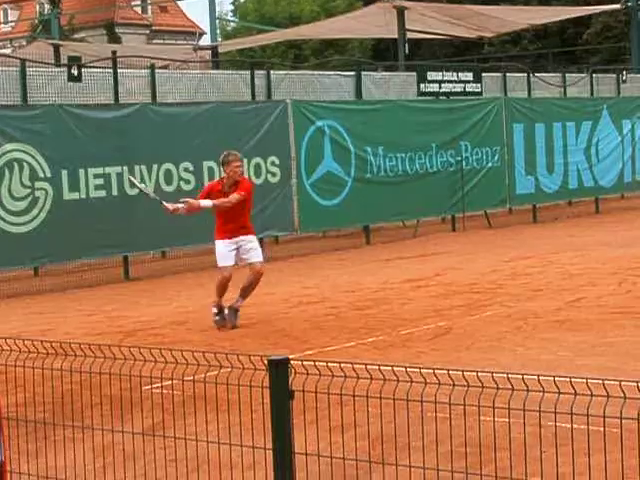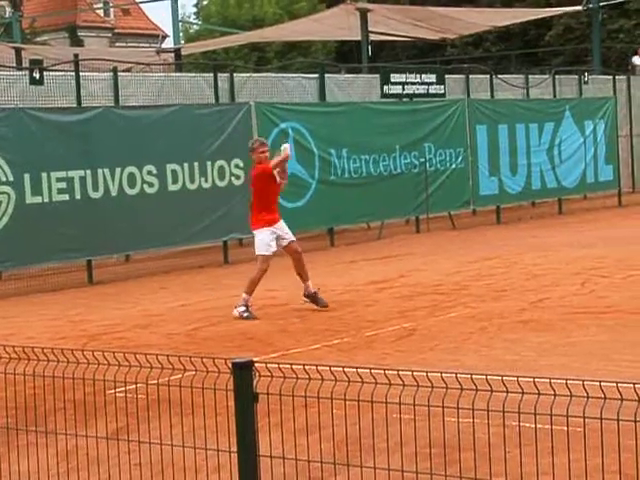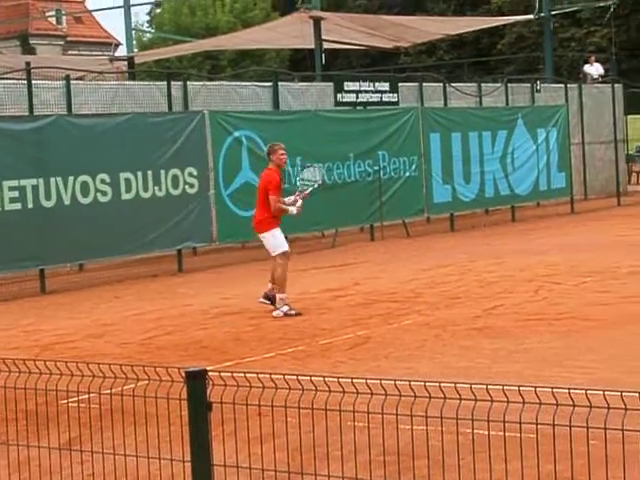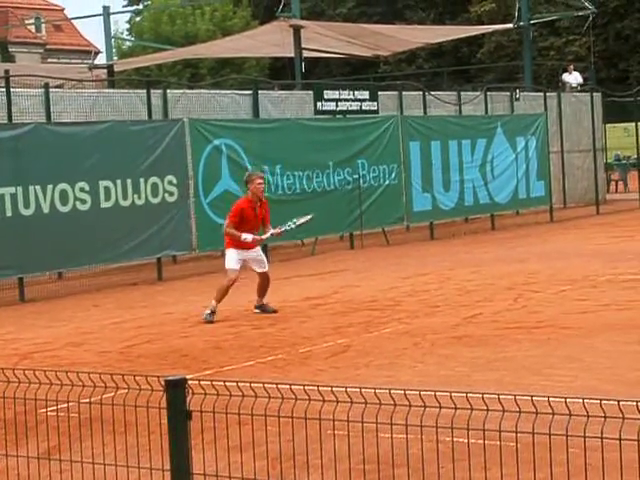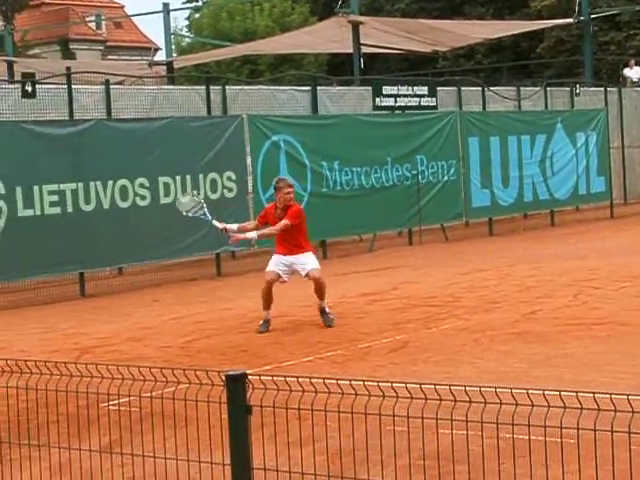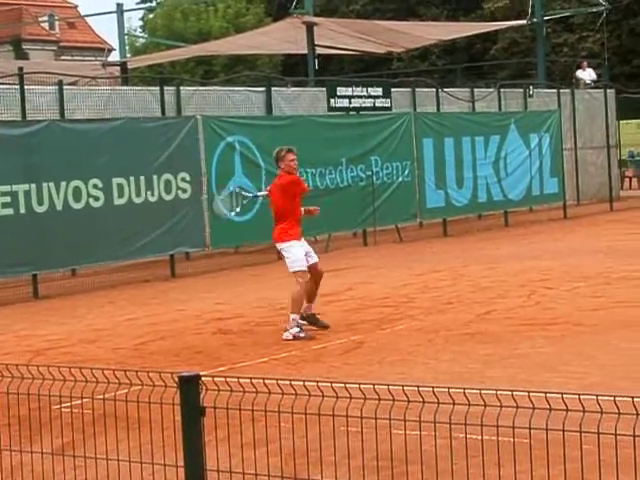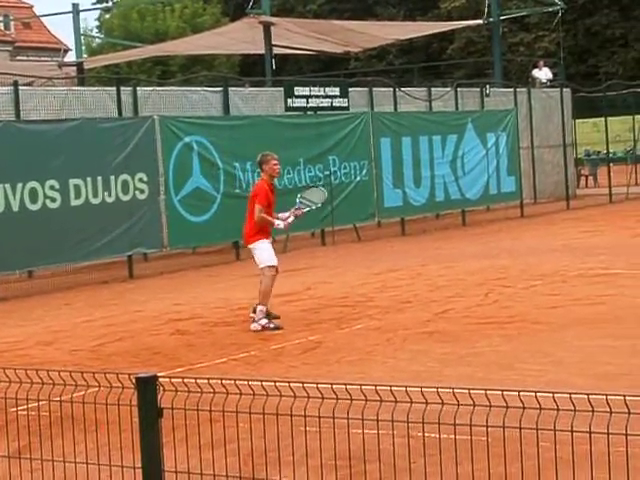
dt=0.7s
person 1, frame 1
left shoulder: (246, 184)
right shoulder: (212, 187)
left elbow: (229, 202)
right elbow: (194, 206)
left wrist: (203, 204)
right wrist: (178, 207)
left hip: (246, 235)
right hip: (224, 238)
left knee: (258, 271)
right knee: (225, 275)
left ankle: (235, 308)
right ankle: (218, 307)
person 1, frame 2
left shoulder: (268, 169)
right shoulder: (259, 171)
left elbow: (279, 185)
right elbow: (283, 157)
left wrist: (280, 173)
right wrist: (286, 150)
left hip: (276, 221)
right hip: (262, 225)
left knee: (296, 253)
right knee: (263, 265)
left ankle: (310, 291)
right ankle: (242, 305)
person 1, frame 3
left shoulder: (269, 174)
right shoulder: (273, 177)
right elbow: (275, 208)
left wrist: (293, 199)
right wrist: (293, 210)
left hip: (266, 223)
right hip: (267, 224)
left knee: (281, 259)
right knee: (283, 260)
left ankle: (270, 293)
right ankle: (282, 305)
person 1, frame 4
left shoulder: (264, 203)
right shoulder: (239, 206)
left elbow: (266, 226)
right elbow: (228, 230)
left wrist: (272, 231)
right wrist: (247, 237)
left hip: (252, 247)
right hip: (235, 247)
left knee: (265, 276)
right knee: (232, 278)
left ankle: (260, 304)
right ankle: (212, 309)
person 1, frame 5
left shoulder: (296, 210)
right shoulder: (269, 210)
left elbow: (276, 230)
right elbow: (255, 225)
left wrist: (249, 236)
right wrist: (232, 227)
left hip: (303, 253)
right hip: (281, 255)
left knee: (317, 277)
right knee: (268, 280)
left ankle: (323, 308)
right ankle: (266, 318)
person 1, frame 6
left shoulder: (275, 185)
right shoulder: (293, 180)
right elbow: (305, 188)
left wrist: (302, 211)
left hip: (294, 237)
right hip: (287, 239)
left knee: (317, 272)
right knee: (303, 279)
left ankle: (308, 313)
right ankle: (292, 327)
person 1, frame 7
left shoulder: (267, 187)
right shoulder: (262, 188)
right elbow: (258, 217)
left wrist: (288, 215)
right wrist: (279, 224)
left hip: (262, 236)
right hip: (257, 236)
left knee: (272, 270)
right knee: (270, 273)
left ankle: (261, 308)
right ankle: (260, 319)
